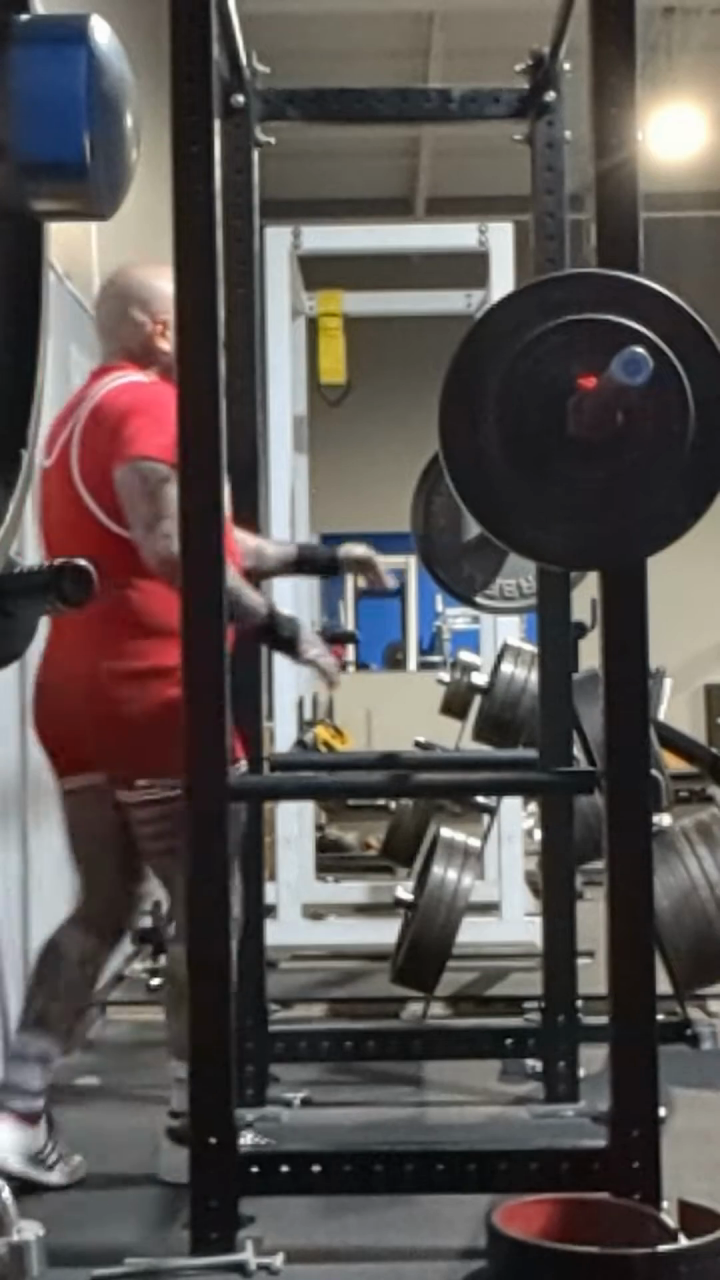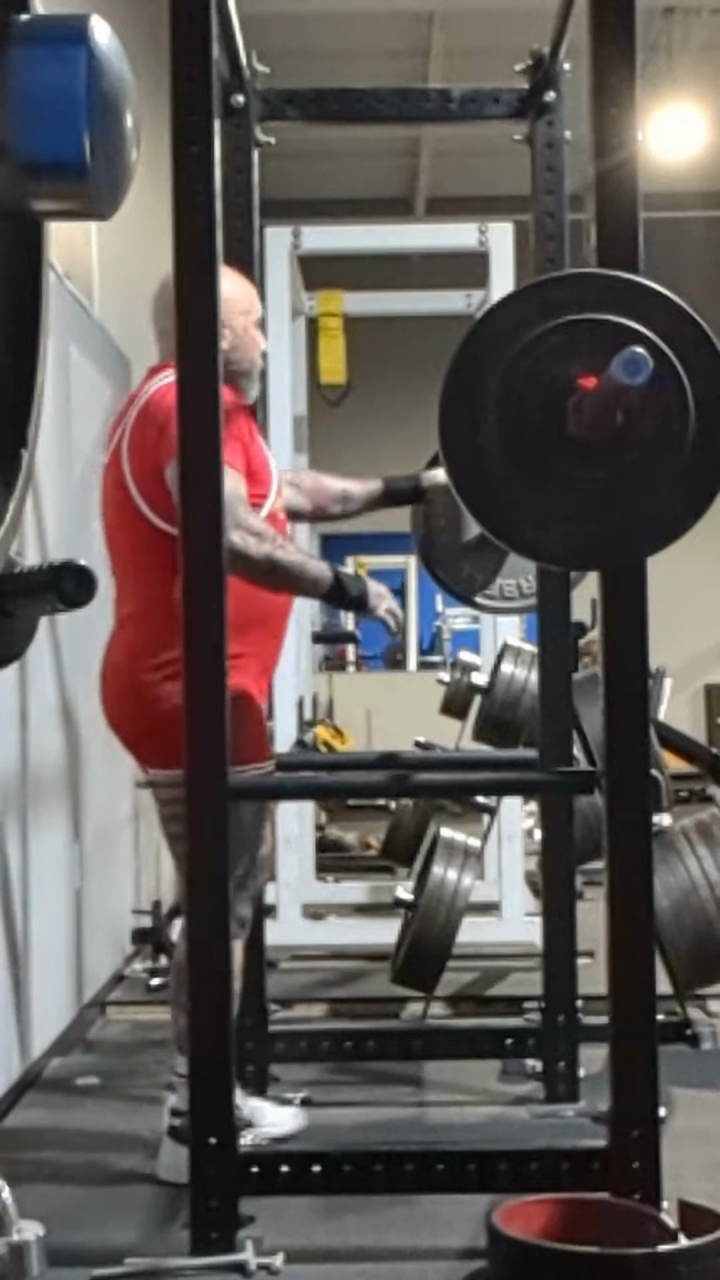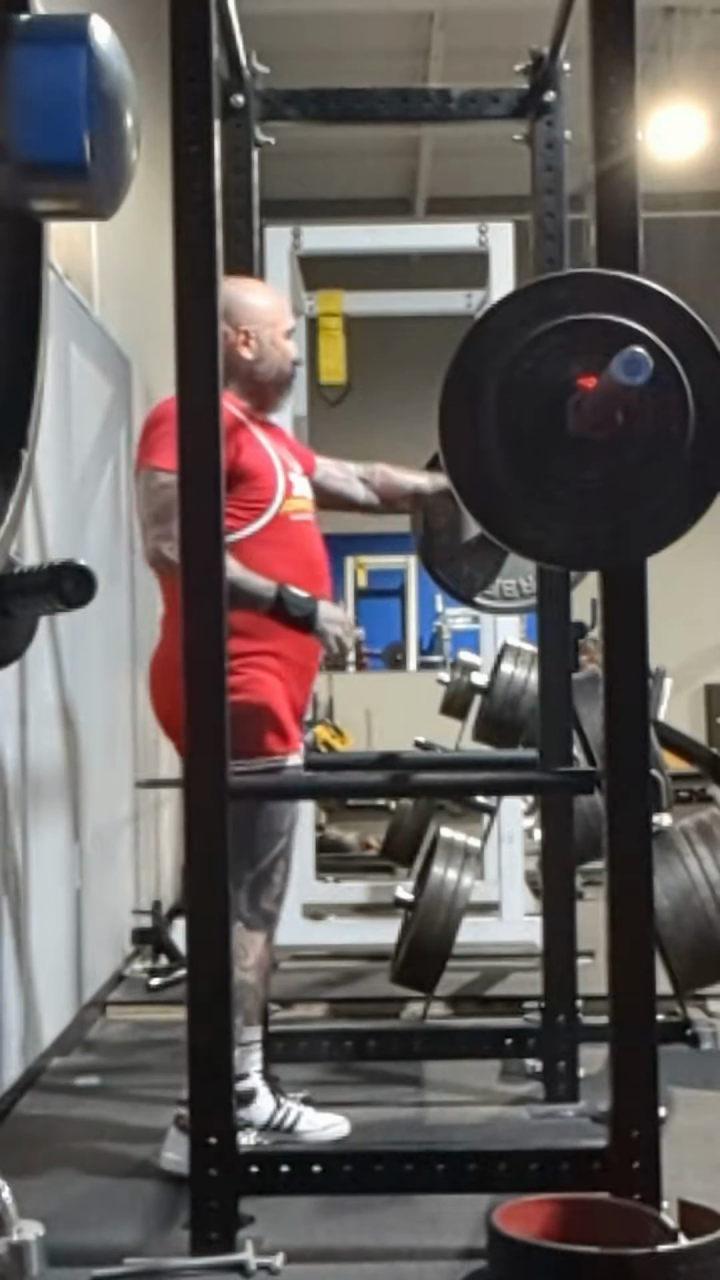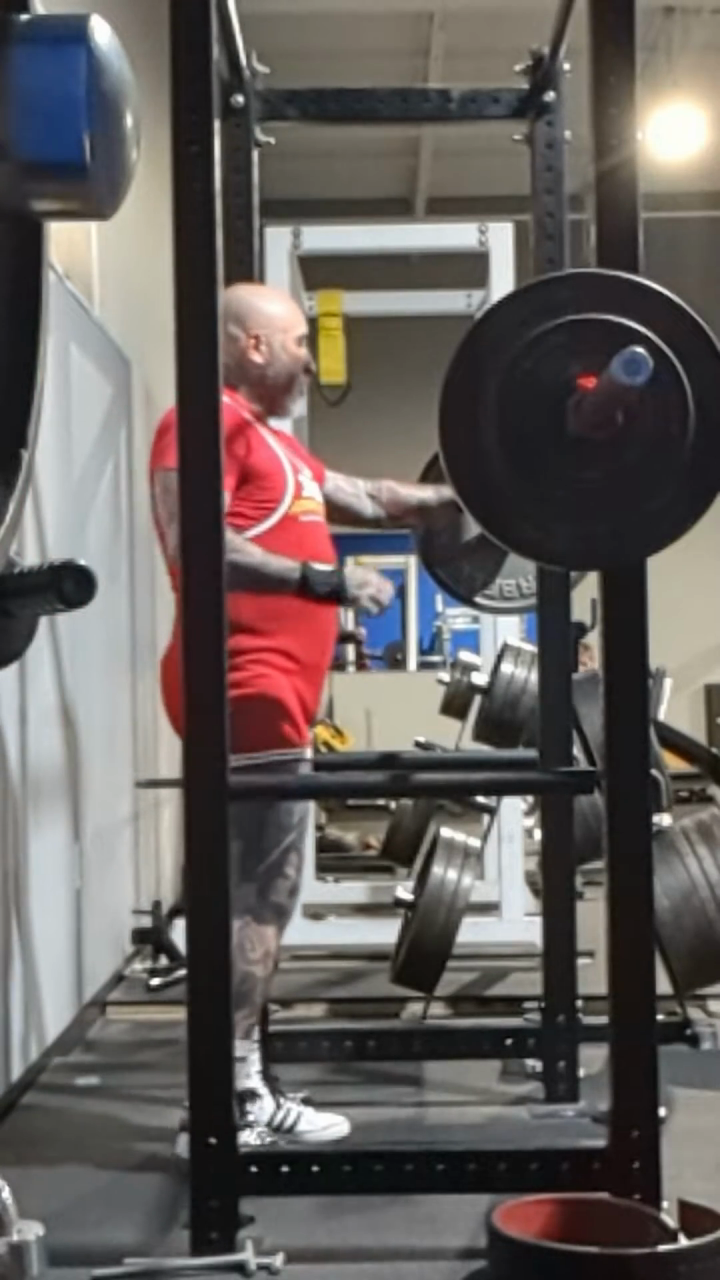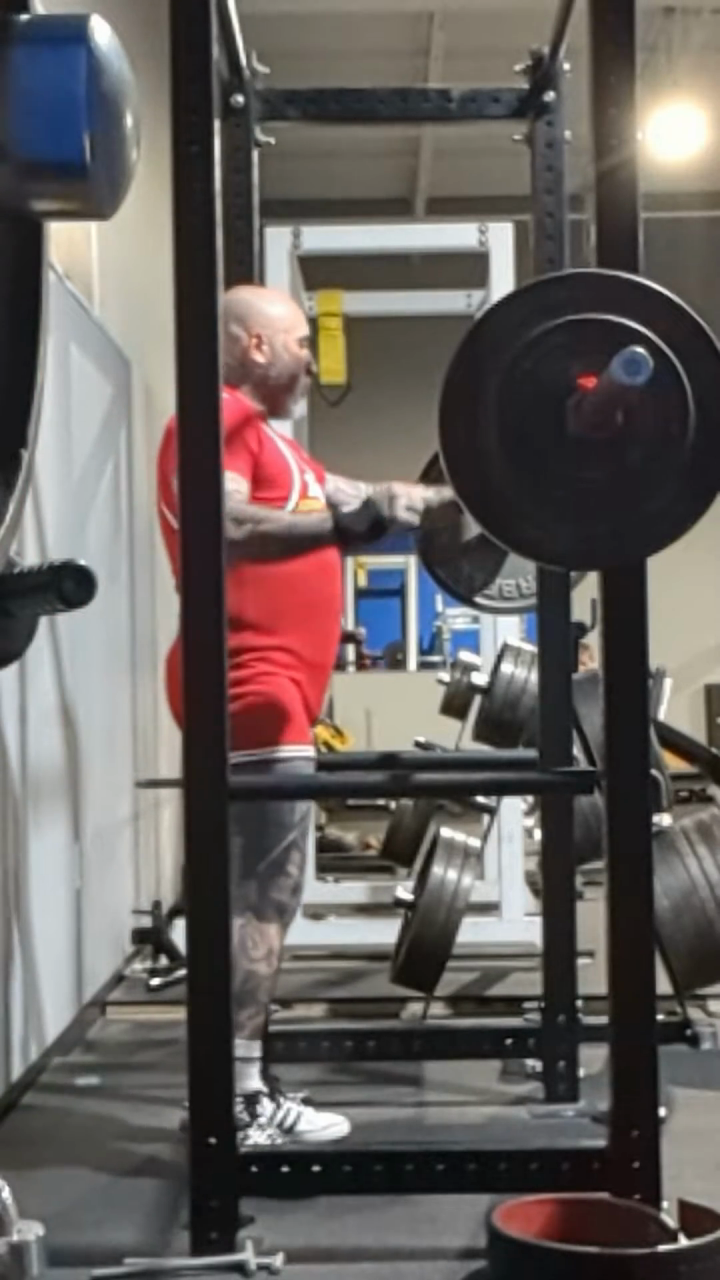
dt=0.3s
person 1, frame 1
left shoulder: (89, 410)
right shoulder: (145, 405)
left elbow: (208, 542)
right elbow: (171, 551)
left wrist: (317, 556)
right wrist: (279, 630)
left hip: (80, 695)
right hip: (152, 695)
left knee: (101, 911)
person 1, frame 2
left shoulder: (169, 409)
right shoulder: (190, 403)
left elbow: (290, 495)
right elbow: (231, 534)
left wrist: (400, 487)
right wrist: (345, 585)
left hip: (179, 687)
right hip: (193, 691)
left knee: (225, 897)
right knee: (224, 904)
left ankle: (206, 1086)
right ankle: (194, 1127)
person 1, frame 3
left shoulder: (259, 432)
left elbow: (361, 484)
right elbow: (172, 546)
left wrist: (460, 487)
right wrist: (300, 608)
left hip: (258, 691)
right hip: (231, 690)
left knee: (255, 900)
right knee: (245, 901)
left ankle: (246, 1095)
right ankle: (205, 1120)
person 1, frame 4
left shoulder: (265, 439)
right shoulder: (208, 421)
left elbow: (366, 498)
right elbow: (194, 542)
left wrist: (465, 497)
right wrist: (322, 581)
left hip: (269, 690)
right hip: (243, 690)
left knee: (264, 897)
right knee: (259, 897)
left ankle: (247, 1092)
right ankle: (222, 1110)
person 1, frame 5
left shoulder: (259, 434)
right shoulder: (215, 419)
left elbow: (360, 496)
right elbow: (227, 529)
left wrist: (465, 498)
right wrist: (351, 527)
left hip: (272, 691)
right hip: (246, 689)
left knee: (264, 897)
right knee: (261, 898)
left ankle: (248, 1093)
right ankle: (228, 1110)
